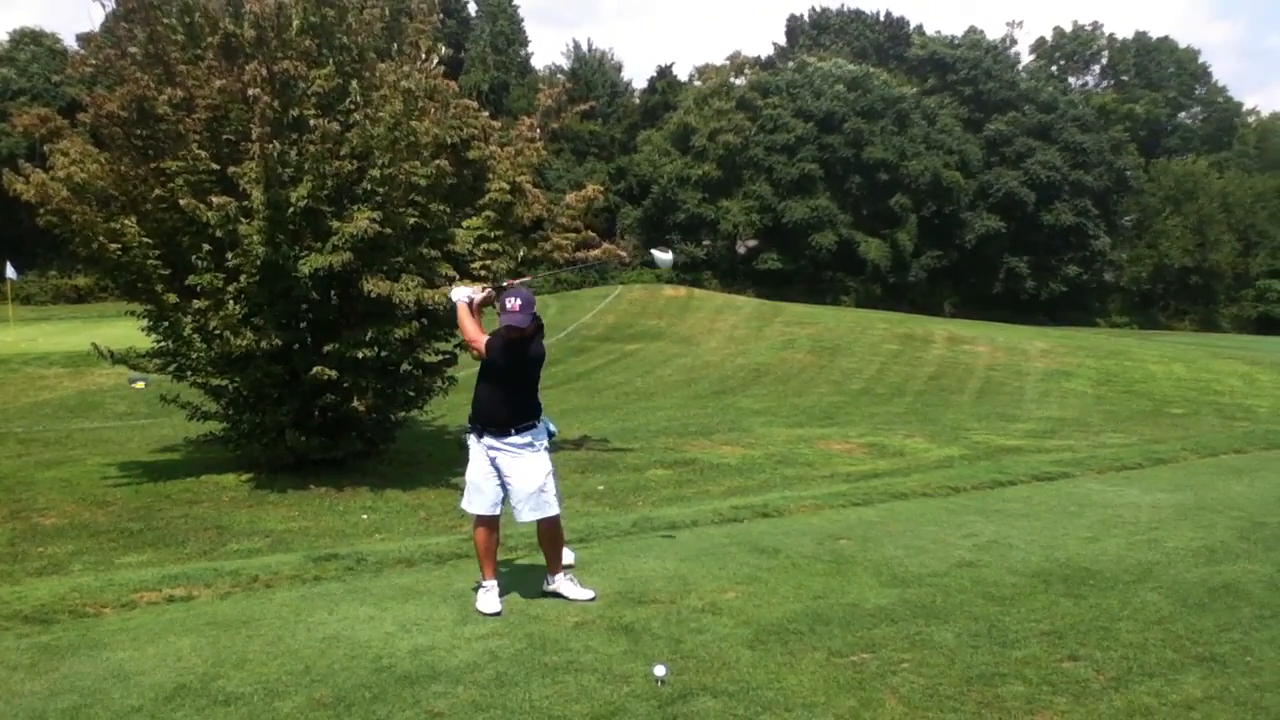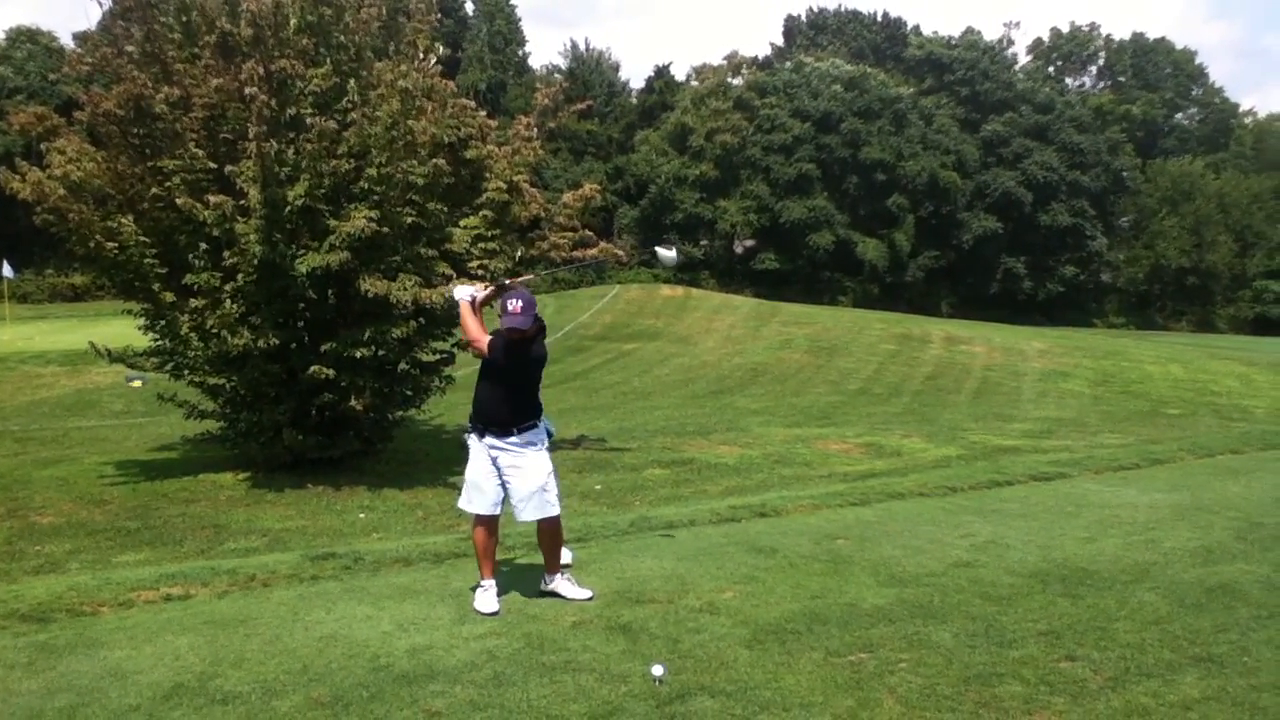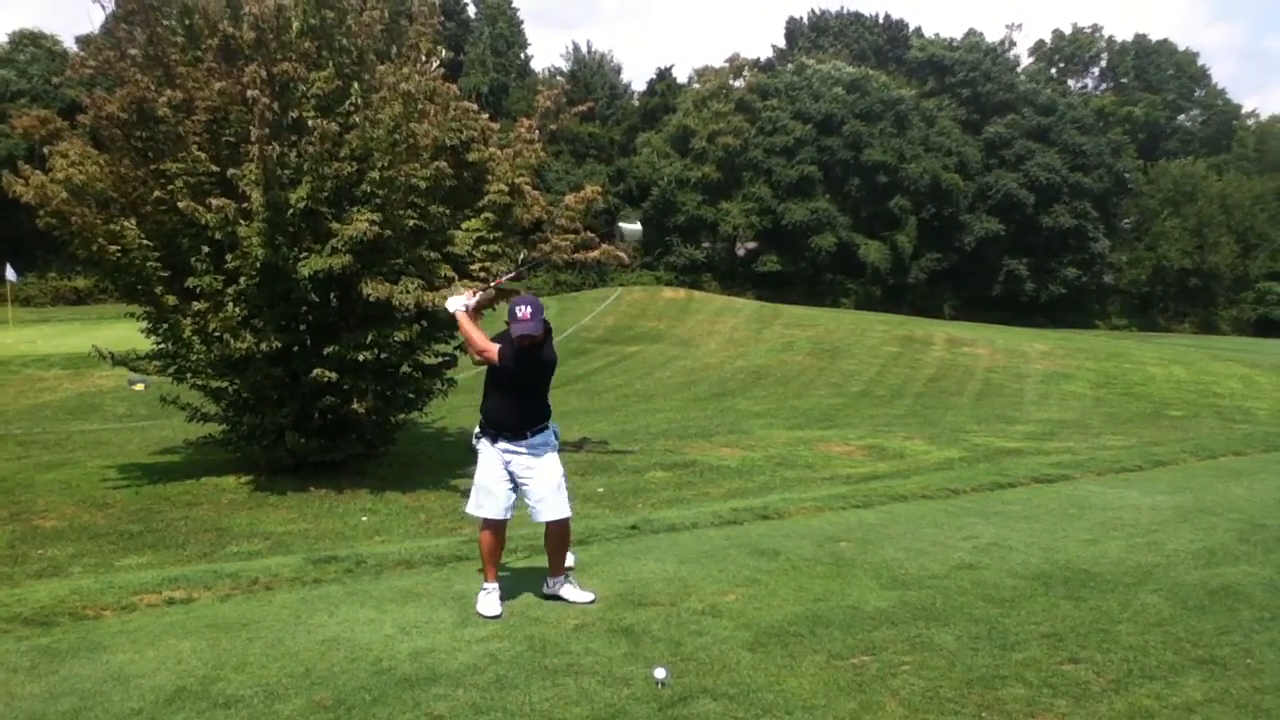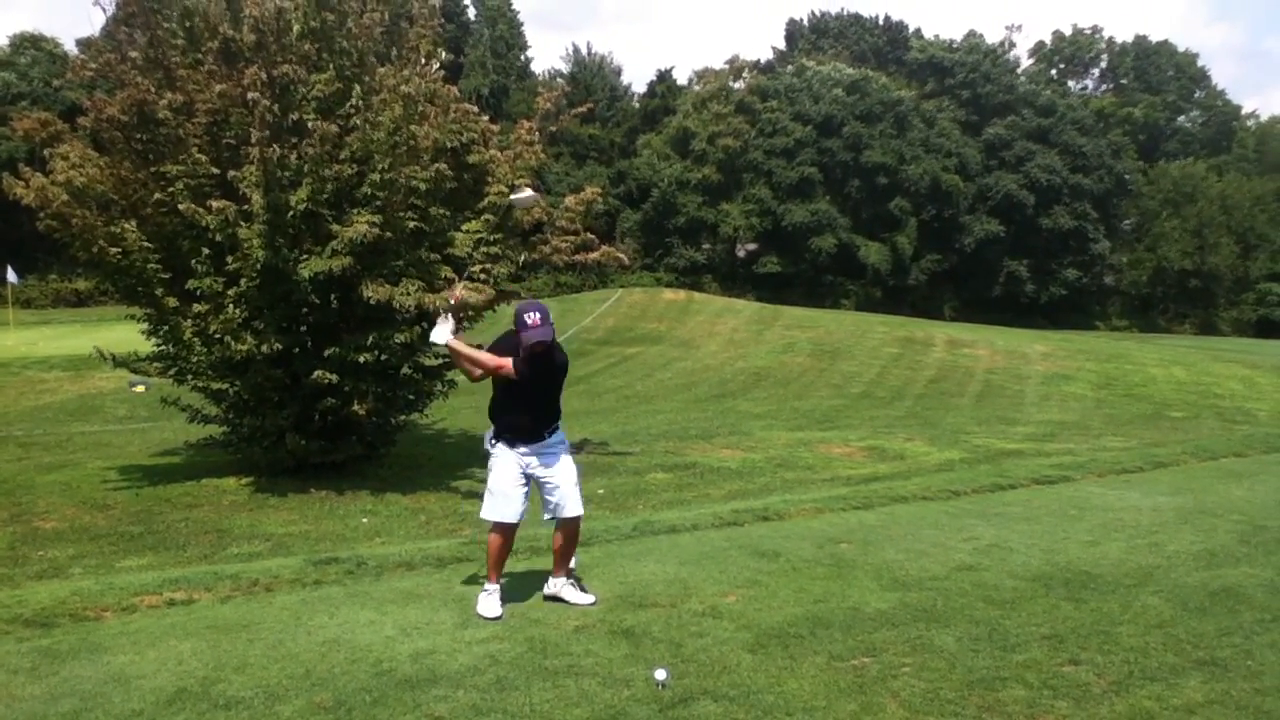
dt=0.1s
person 1, frame 1
left shoulder: (529, 350)
right shoulder: (506, 336)
left elbow: (474, 341)
right elbow: (477, 347)
left wrist: (462, 303)
right wrist: (475, 306)
left hip: (522, 442)
right hip: (484, 439)
left knee: (545, 513)
right knee: (485, 515)
left ankle: (556, 577)
right ankle: (488, 584)
person 1, frame 2
left shoulder: (531, 350)
right shoulder: (507, 337)
left elbow: (476, 340)
right elbow: (478, 344)
left wrist: (464, 301)
right wrist: (477, 304)
left hip: (522, 442)
right hip: (484, 439)
left knee: (546, 513)
right knee: (484, 514)
left ankle: (554, 577)
right ankle: (487, 584)
person 1, frame 3
left shoulder: (542, 355)
right shoulder: (510, 338)
left elbow: (484, 351)
right elbow: (479, 351)
left wrist: (461, 312)
right wrist: (468, 311)
left hip: (535, 443)
right hip: (493, 443)
left knee: (556, 515)
right knee: (491, 517)
left ankle: (557, 580)
right ankle: (490, 586)
person 1, frame 4
left shoulder: (554, 359)
right shoulder: (508, 341)
left elbow: (495, 365)
right elbow: (476, 372)
left wrist: (451, 342)
right wrist: (452, 345)
left hip: (547, 446)
right hip: (507, 446)
left knee: (570, 515)
right knee: (504, 521)
left ankle: (558, 581)
right ankle: (491, 588)
